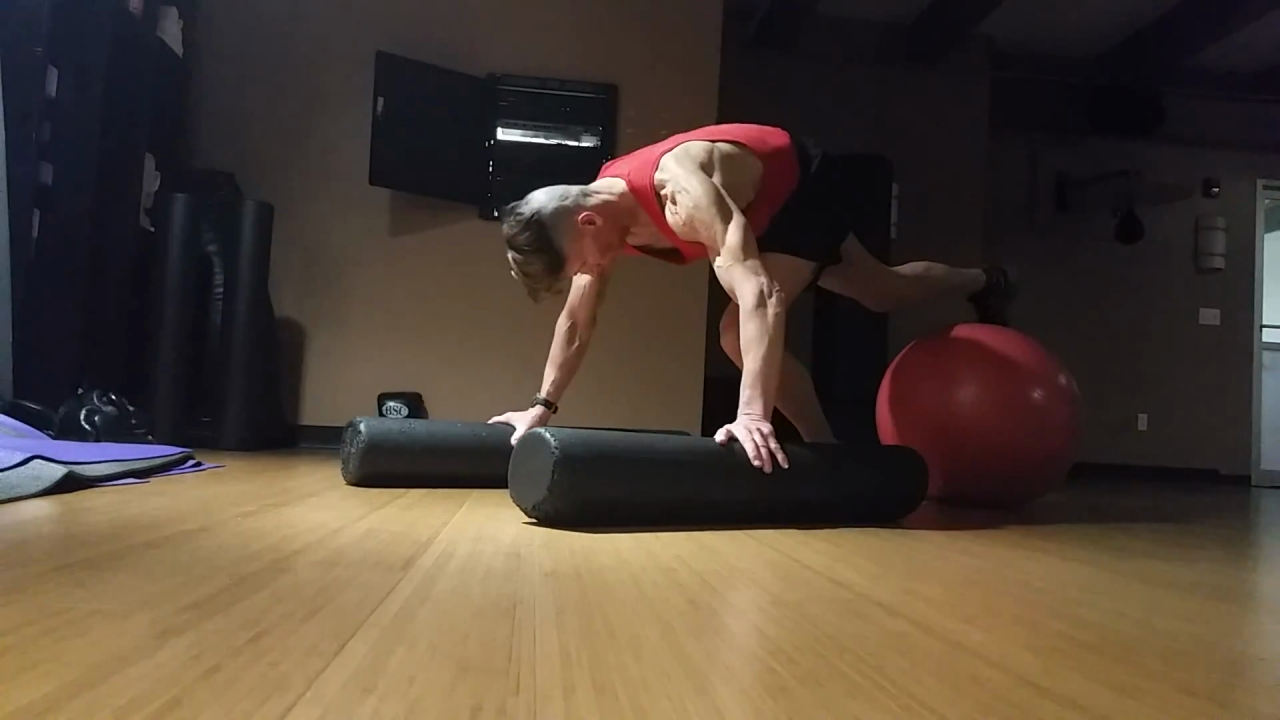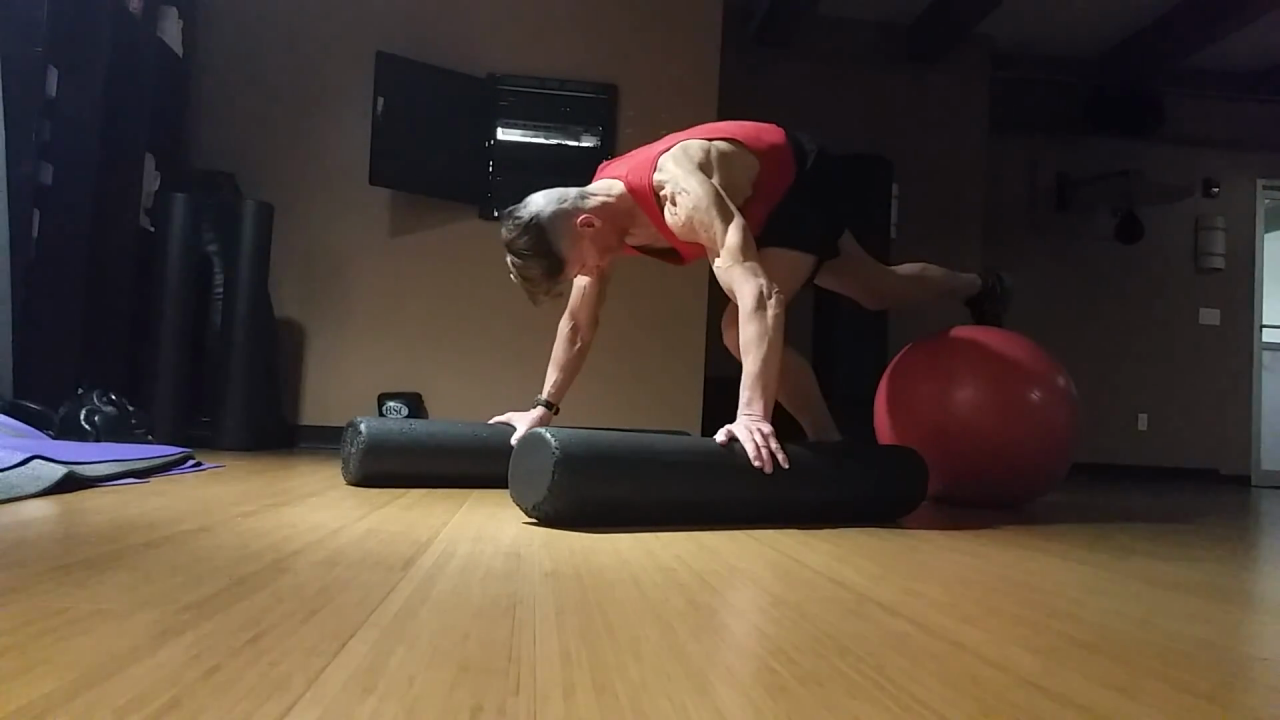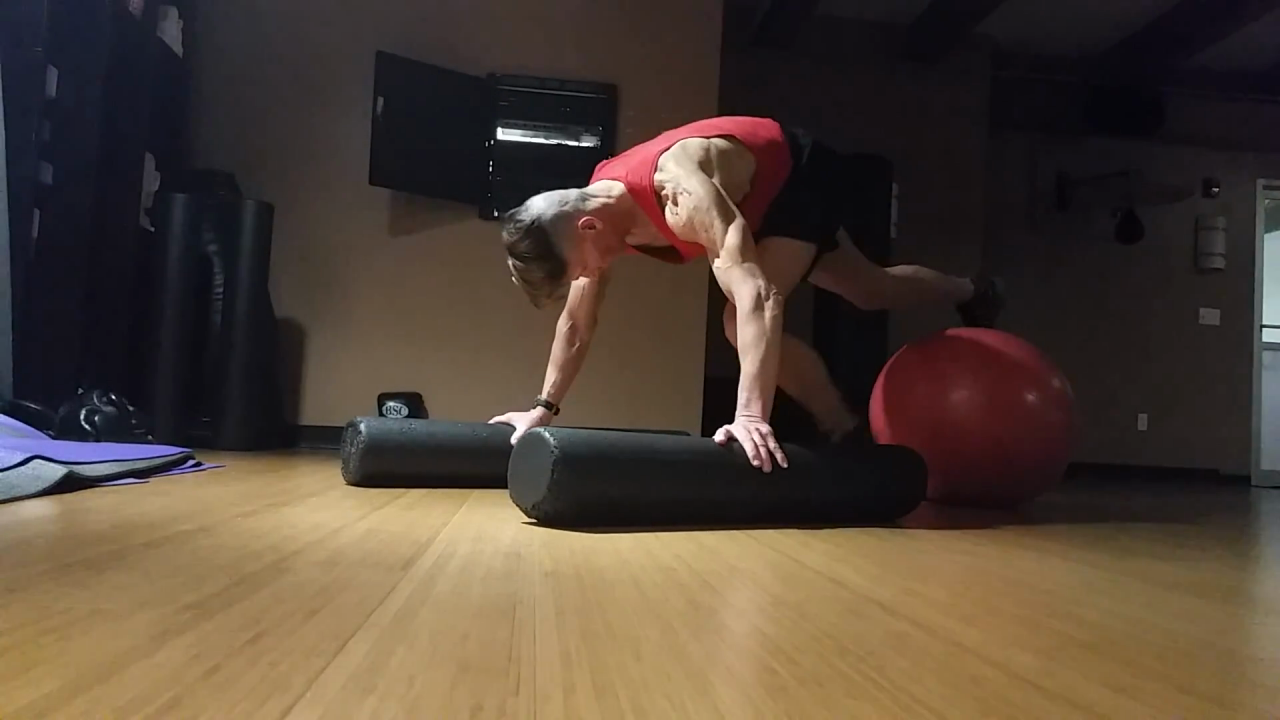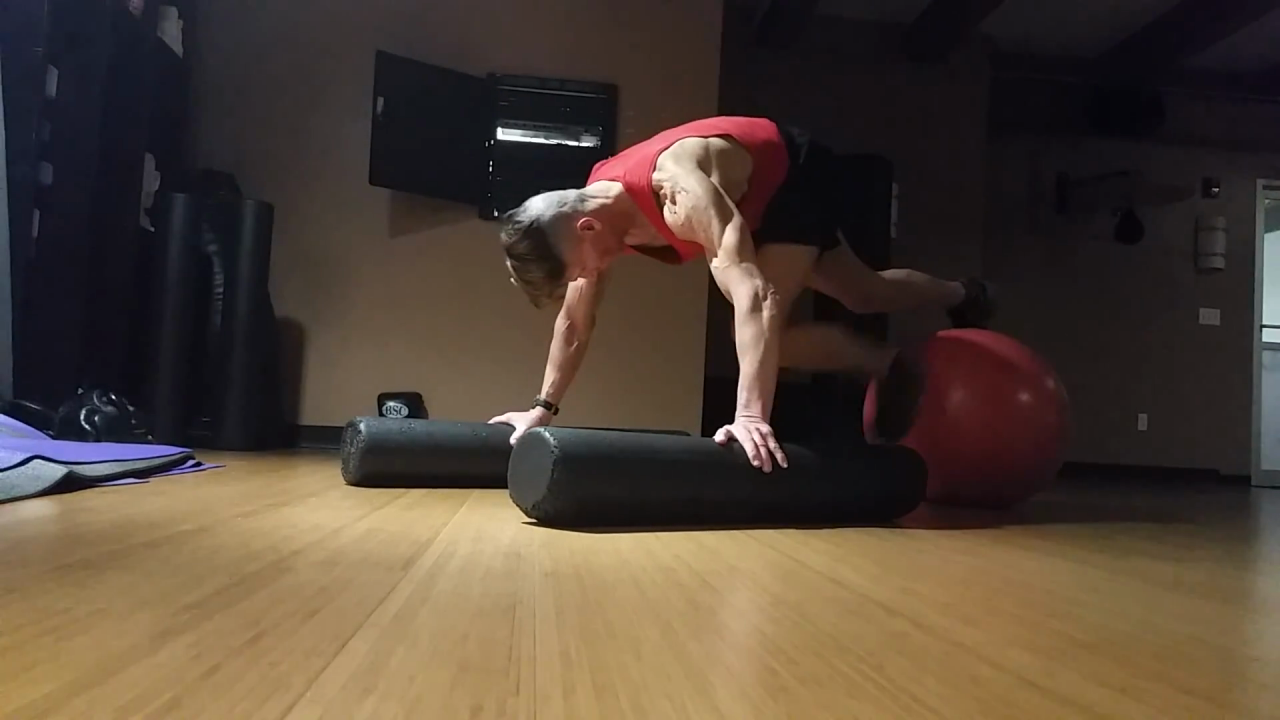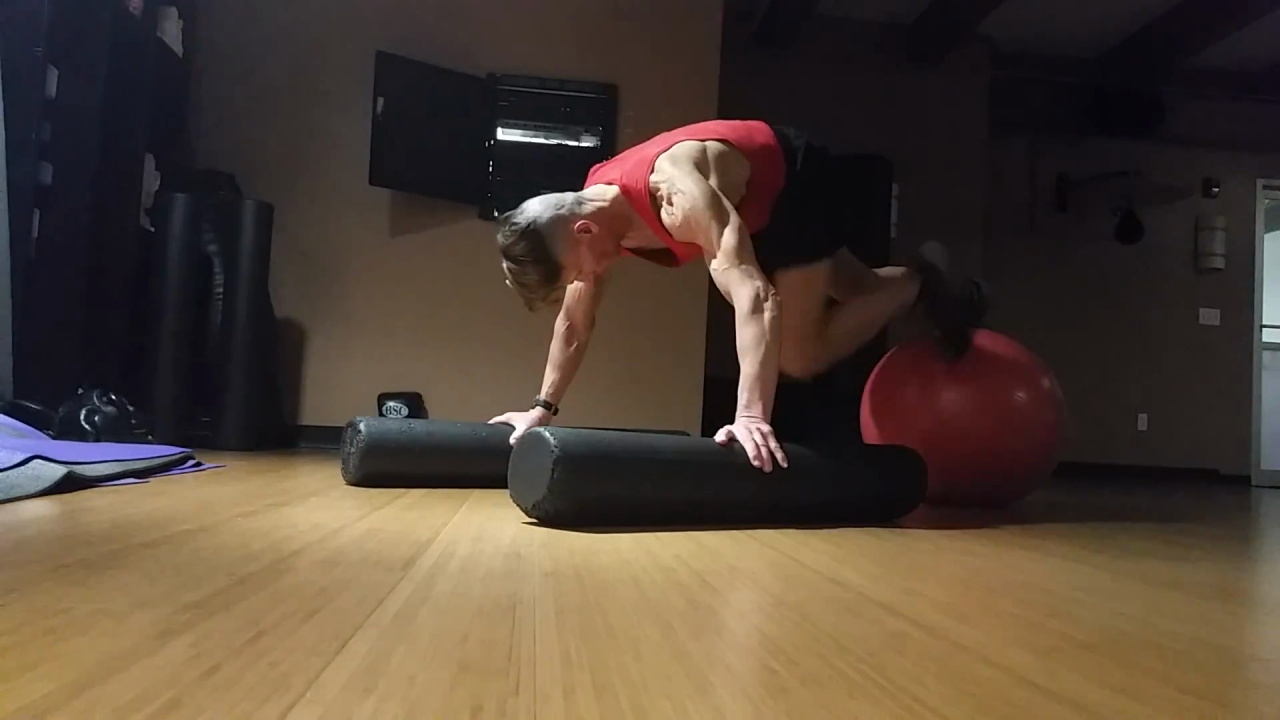
dt=0.1s
person 1, frame 1
left shoulder: (681, 193)
right shoulder: (599, 208)
left elbow: (759, 295)
right elbow: (576, 322)
left wrist: (752, 415)
right wrist: (542, 406)
left hip: (808, 184)
right hip: (769, 204)
left knee: (738, 335)
right knee: (884, 291)
right ankle: (982, 283)
person 1, frame 2
left shoulder: (679, 195)
right shoulder: (595, 207)
left elbow: (758, 296)
right elbow: (578, 323)
left wrist: (752, 416)
right wrist: (545, 407)
left hip: (804, 179)
right hip: (762, 201)
left knee: (740, 329)
right knee: (877, 289)
left ankle: (831, 450)
right ankle: (978, 287)
person 1, frame 3
left shoulder: (681, 194)
right shoulder: (594, 207)
left elbow: (757, 296)
right elbow: (576, 322)
left wrist: (751, 416)
right wrist: (544, 407)
left hip: (801, 173)
right hip: (760, 197)
left knee: (743, 323)
right knee: (873, 291)
left ankle: (845, 434)
right ankle: (970, 292)
person 1, frame 4
left shoulder: (680, 194)
right shoulder: (591, 207)
left elbow: (755, 295)
right elbow: (574, 322)
left wrist: (751, 415)
right wrist: (543, 407)
left hip: (798, 172)
right hip: (756, 197)
left knee: (768, 331)
right knee: (863, 292)
left ankle: (889, 369)
right ankle: (961, 298)
person 1, frame 5
left shoulder: (678, 196)
right shoulder: (587, 211)
left elbow: (755, 297)
right elbow: (574, 324)
left wrist: (752, 415)
right wrist: (543, 407)
left hip: (798, 176)
right hip: (758, 199)
left knee: (802, 352)
right knee: (860, 290)
left ankle: (923, 283)
right ankle: (955, 296)
